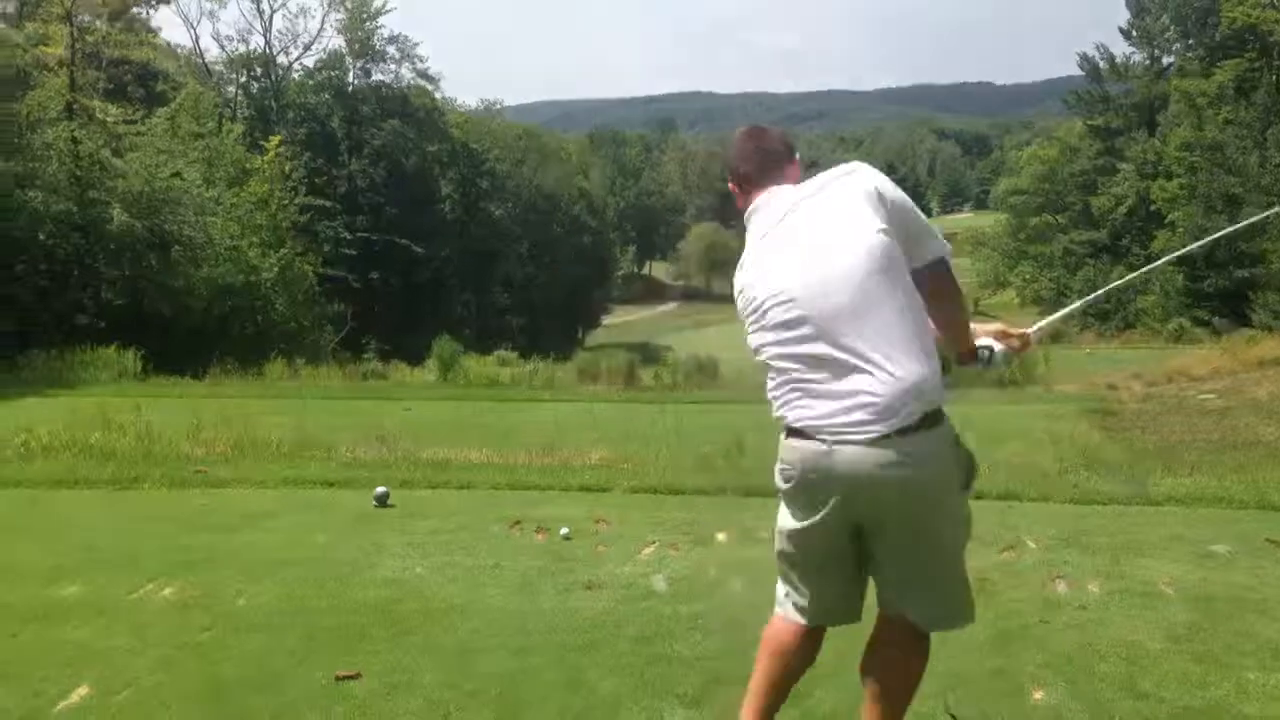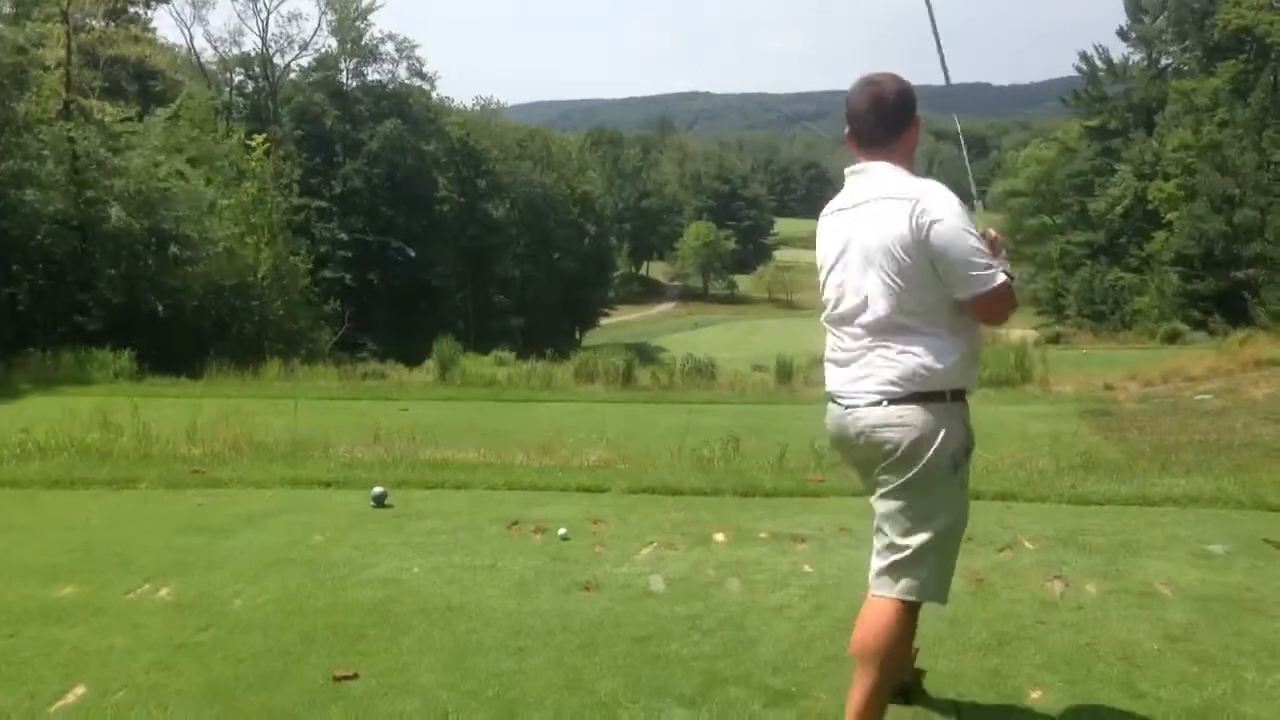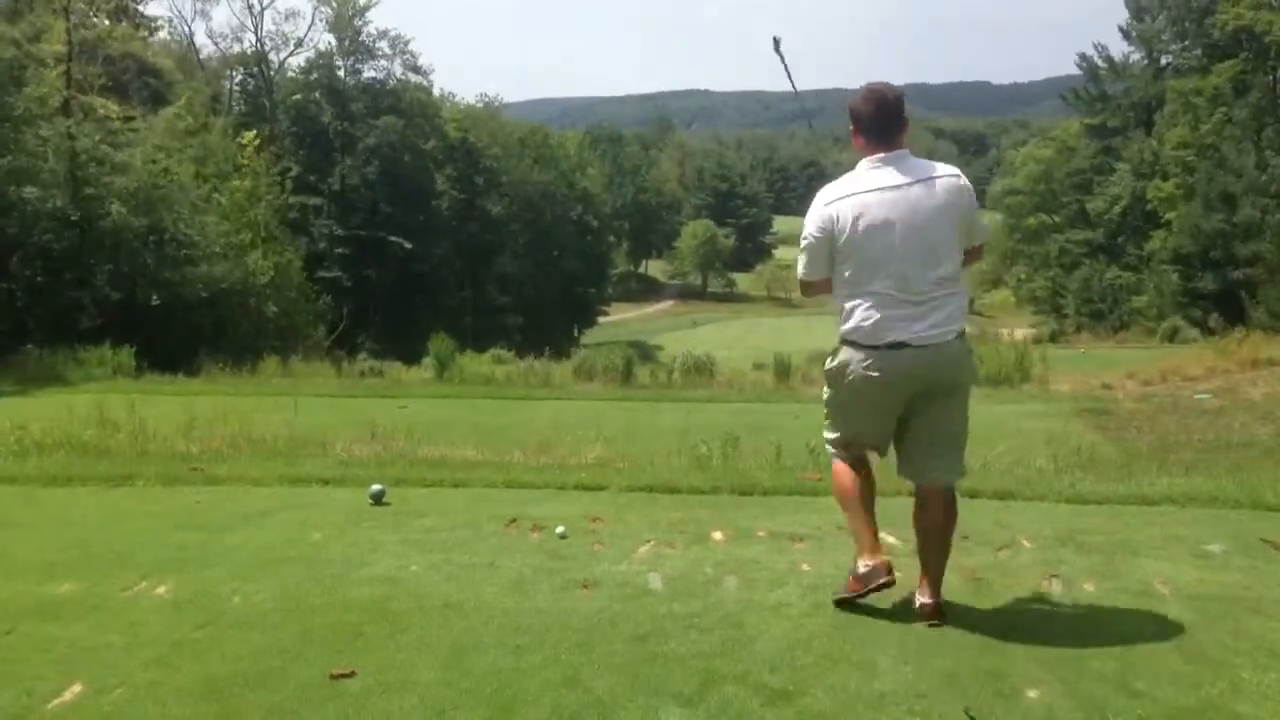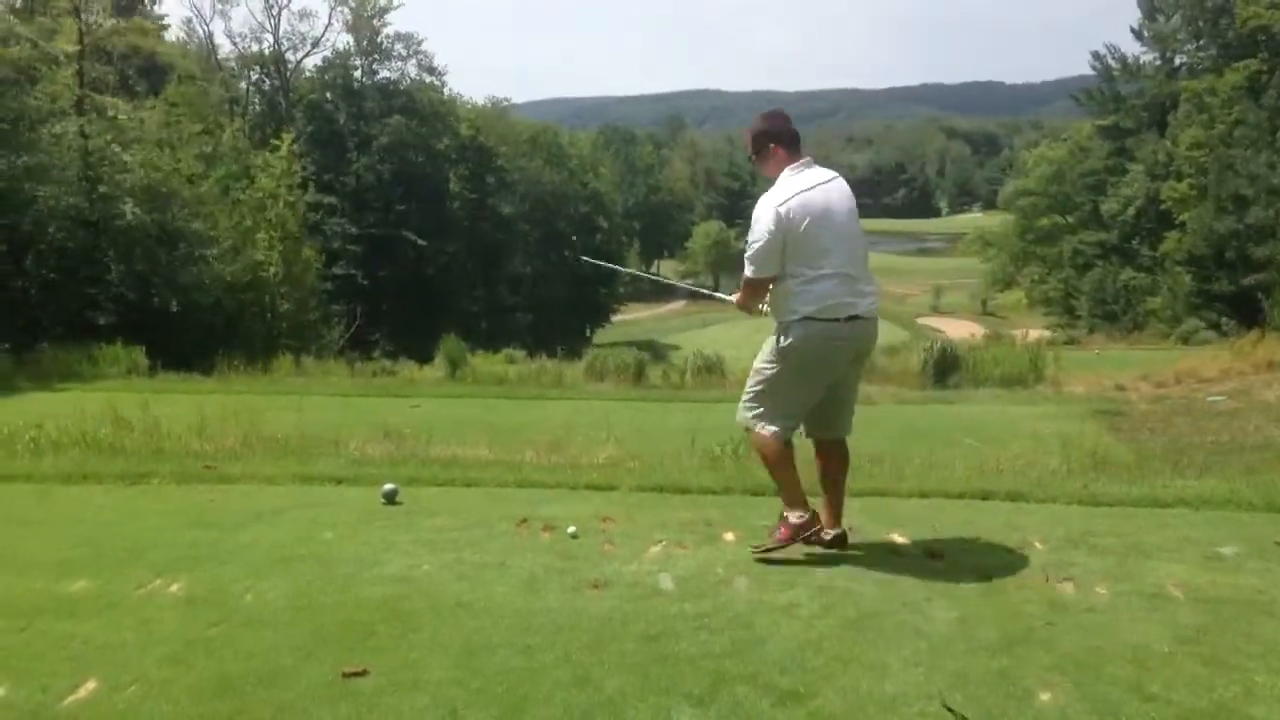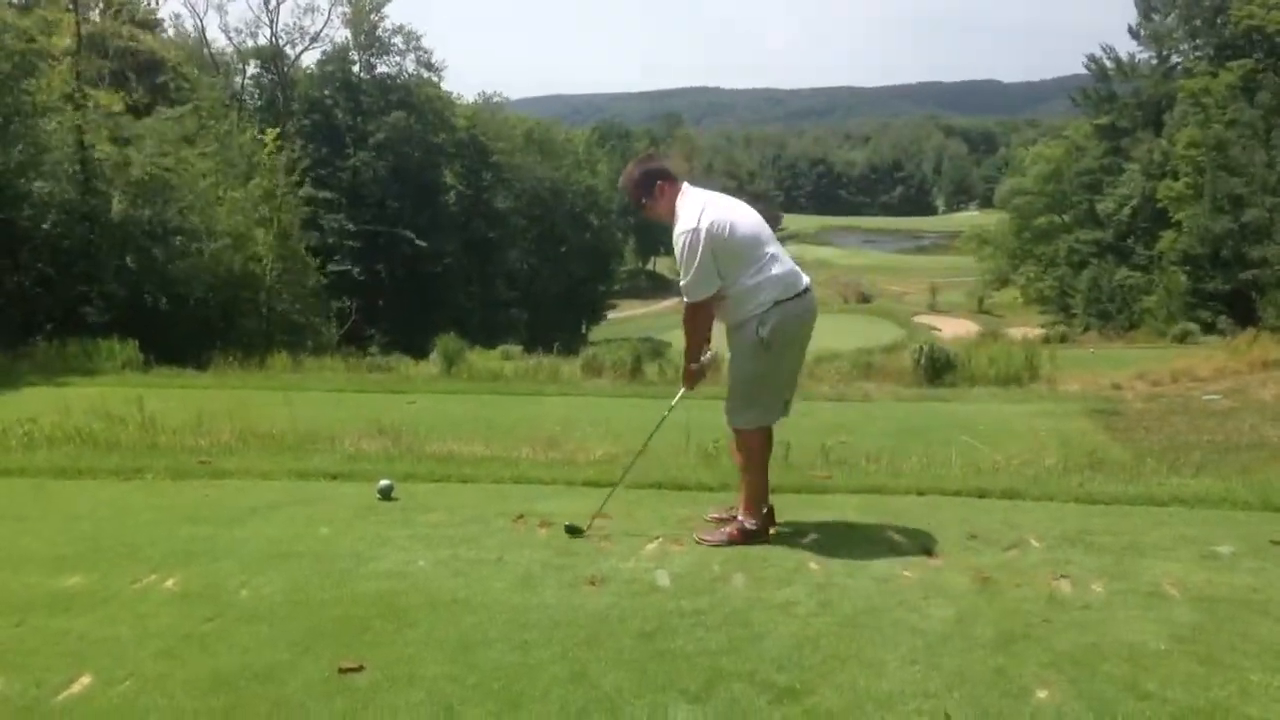
dt=1s
person 1, frame 1
left shoulder: (752, 272)
right shoulder: (858, 184)
right elbow: (934, 276)
left wrist: (964, 342)
right wrist: (967, 342)
left hip: (815, 456)
right hip: (909, 447)
left knee: (803, 609)
right knee: (909, 612)
person 1, frame 2
left shoulder: (837, 208)
right shoulder: (928, 201)
right elbow: (991, 302)
left wrist: (973, 255)
right wrist: (999, 281)
left hip: (854, 406)
right hip: (914, 413)
left knee: (900, 551)
right knee: (901, 576)
left ankle: (895, 665)
person 1, frame 3
left shoulder: (833, 200)
right shoulder: (952, 183)
left elbow: (811, 284)
right elbow: (973, 250)
left hip: (871, 355)
right hip: (945, 352)
left knee: (848, 449)
right knee: (935, 478)
left ankle: (870, 556)
right ankle: (930, 593)
person 1, frame 4
left shoulder: (775, 203)
right shoulder: (837, 185)
left elbow: (757, 281)
left wrist: (745, 300)
right wrist: (779, 287)
left hip: (812, 328)
right hip: (860, 322)
left knee: (761, 416)
right knee: (830, 429)
left ankle: (797, 513)
right ankle: (831, 524)
person 1, frame 5
left shoulder: (690, 227)
right shoulder: (706, 203)
left elbow: (698, 304)
left wrist: (691, 360)
right wrist: (703, 343)
left hip: (771, 315)
right hip: (788, 305)
left knee: (746, 416)
right knee: (755, 413)
left ankle: (751, 520)
right ankle: (757, 506)
